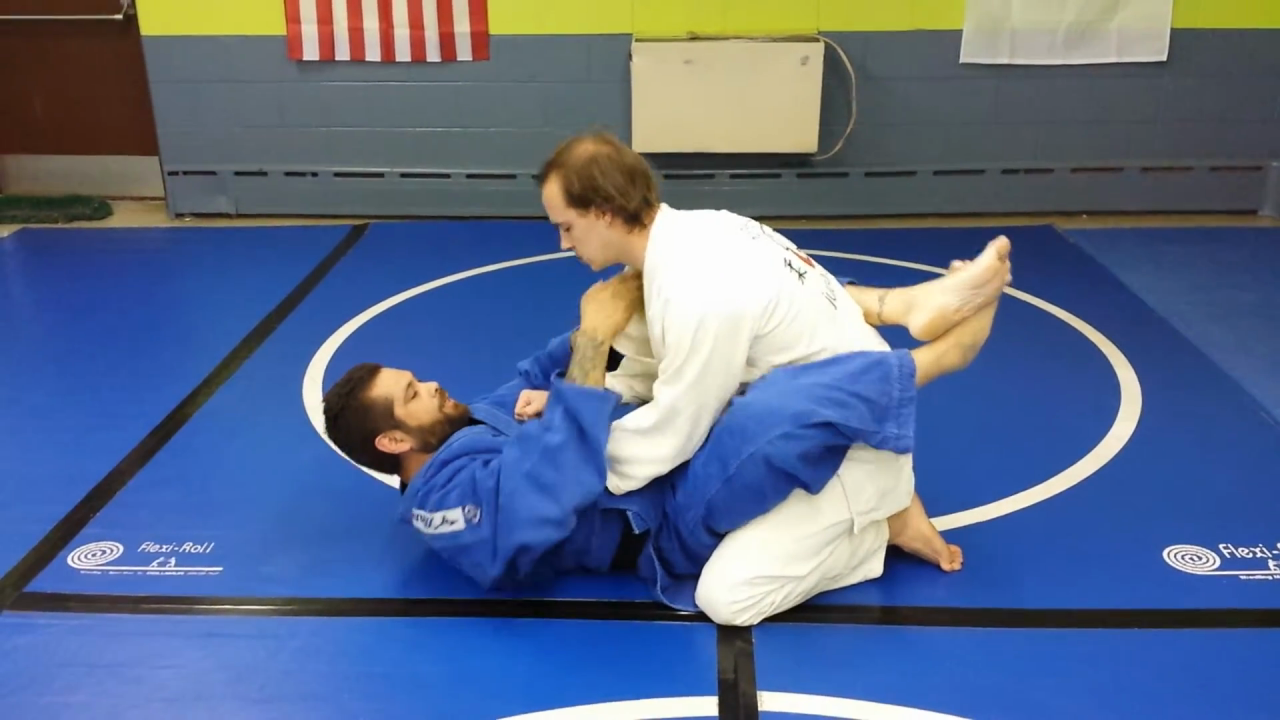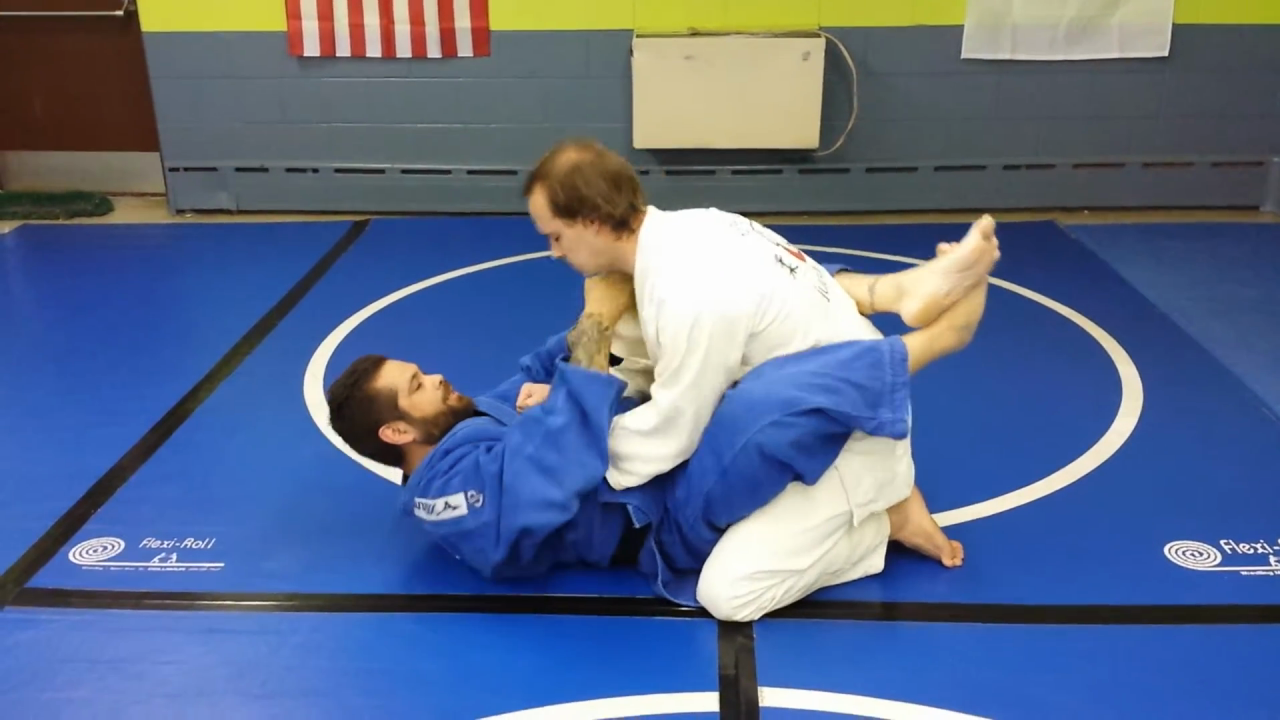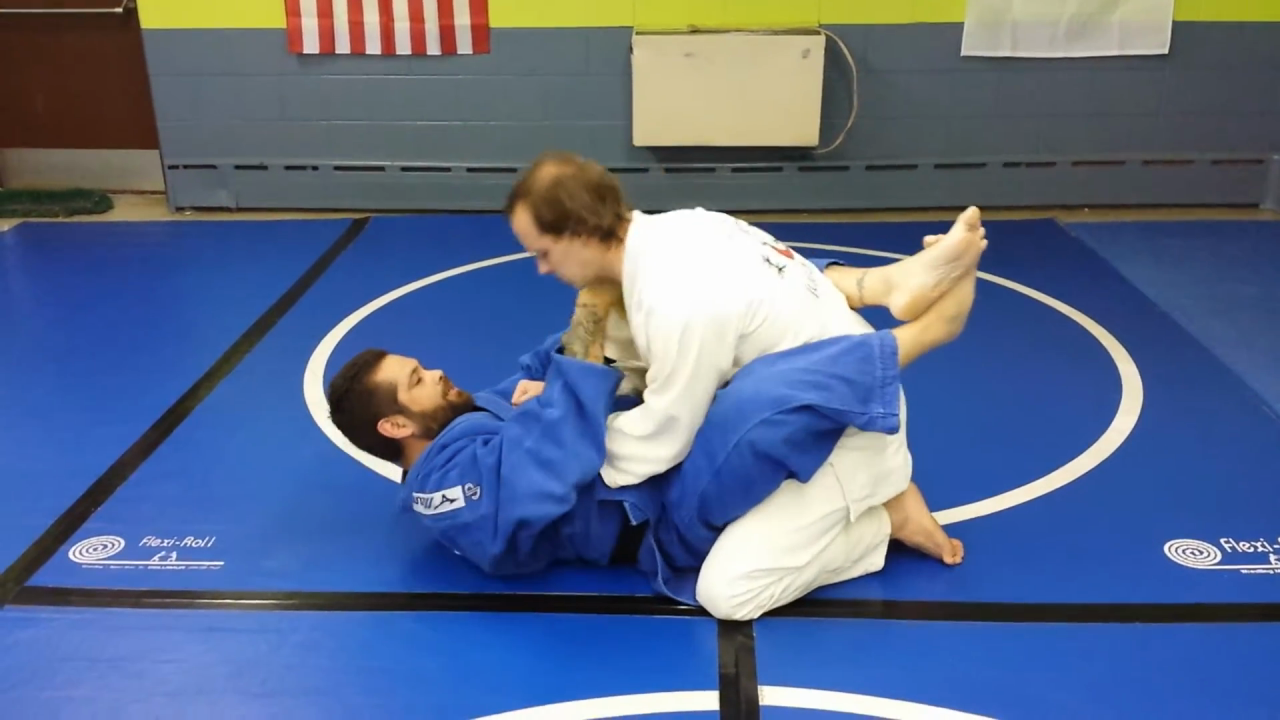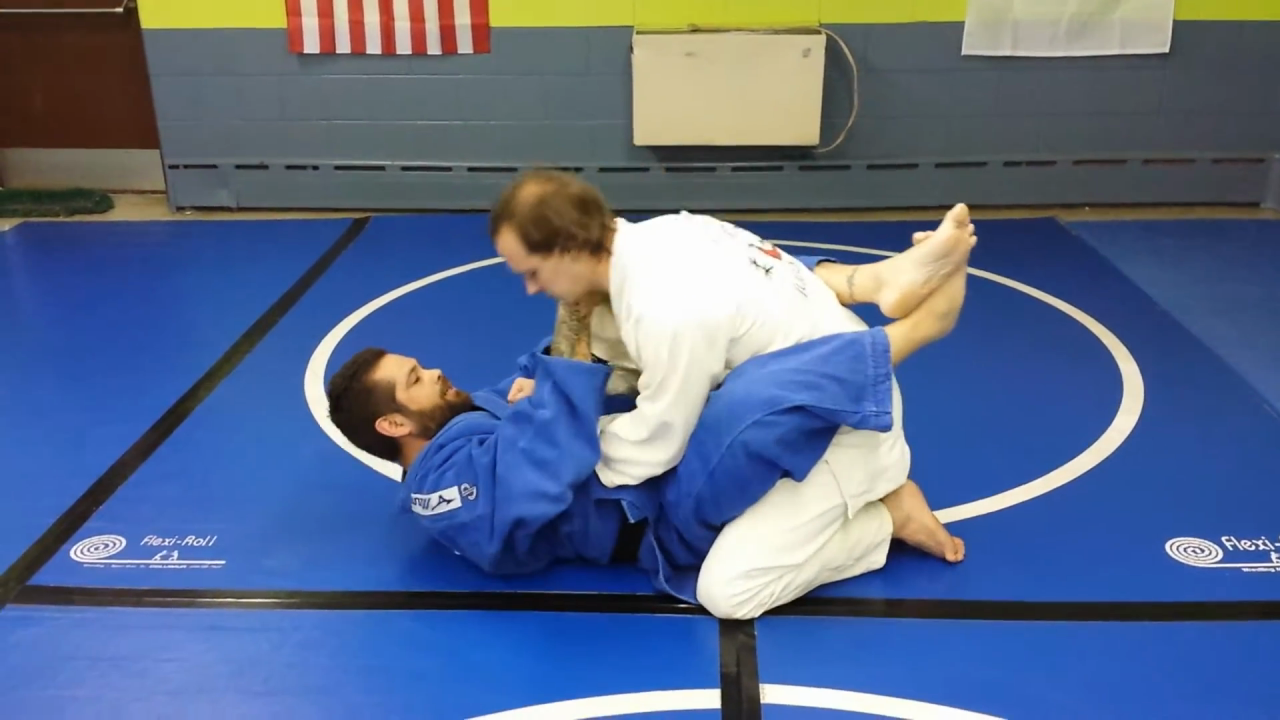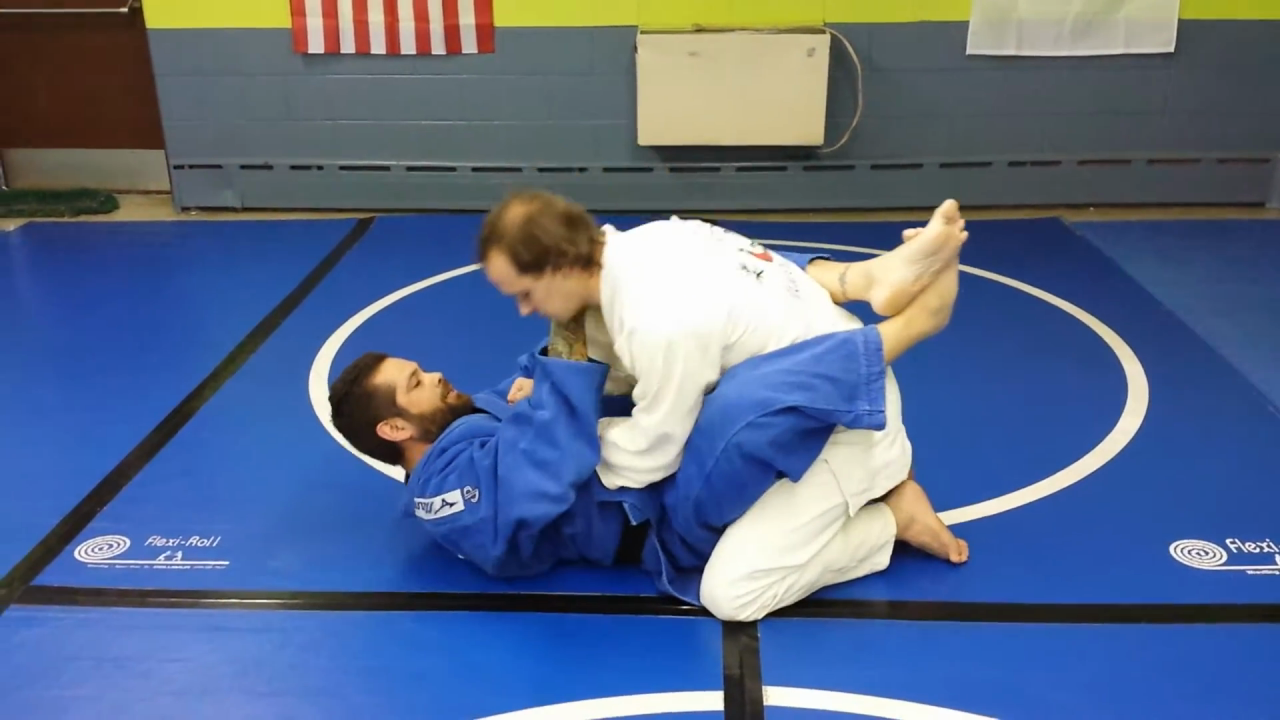
dt=0.1s
person 1, frame 1
left shoulder: (465, 426)
right shoulder: (445, 503)
left elbow: (539, 377)
right elbow: (549, 487)
left wrist: (598, 329)
right wrist: (596, 344)
right hip: (675, 521)
right knee: (771, 416)
right ankle: (939, 352)
person 1, frame 2
left shoulder: (468, 419)
right shoulder: (448, 490)
left elbow: (542, 371)
right elbow: (552, 472)
left wrist: (595, 324)
right hip: (676, 516)
right knee: (763, 406)
right ankle: (929, 337)
person 1, frame 3
left shoulder: (471, 414)
right shoulder: (448, 488)
left elbow: (542, 375)
right elbow: (550, 467)
right hip: (675, 518)
right knee: (757, 404)
right ankle: (922, 330)
person 1, frame 4
left shoulder: (465, 418)
right shoulder: (446, 487)
left elbow: (541, 377)
right elbow: (545, 465)
right wrist: (575, 327)
right hip: (672, 517)
right knee: (749, 402)
right ankle: (909, 328)
person 1, frame 5
left shoulder: (468, 417)
right shoulder: (447, 490)
left elbow: (550, 395)
right elbow: (545, 469)
right hip: (673, 521)
right knee: (743, 405)
right ankle: (902, 327)
person 2, frame 1
left shoulder: (701, 296)
right shoulder: (685, 230)
left elbow: (667, 433)
right elbow: (658, 360)
left hip: (851, 445)
left knee: (729, 596)
left ankle: (886, 525)
person 2, frame 2
left shoulder: (693, 298)
right shoulder: (673, 231)
left elbow: (668, 434)
right elbow: (664, 359)
left hip: (851, 433)
left knee: (728, 591)
left ankle: (883, 519)
person 2, frame 3
left shoulder: (683, 303)
right shoulder: (661, 231)
left elbow: (660, 437)
right elbow: (657, 361)
left hip: (845, 428)
left knee: (730, 591)
left ankle: (886, 518)
person 2, frame 4
left shoulder: (672, 310)
right shoulder: (644, 239)
left elbow: (654, 443)
right elbow: (652, 367)
left hip: (841, 422)
left knee: (728, 590)
left ankle: (884, 517)
person 2, frame 5
left shoulder: (663, 321)
right shoulder: (627, 245)
left elbow: (651, 451)
right elbow: (644, 365)
left hip: (843, 420)
left knee: (733, 593)
left ankle: (894, 520)
